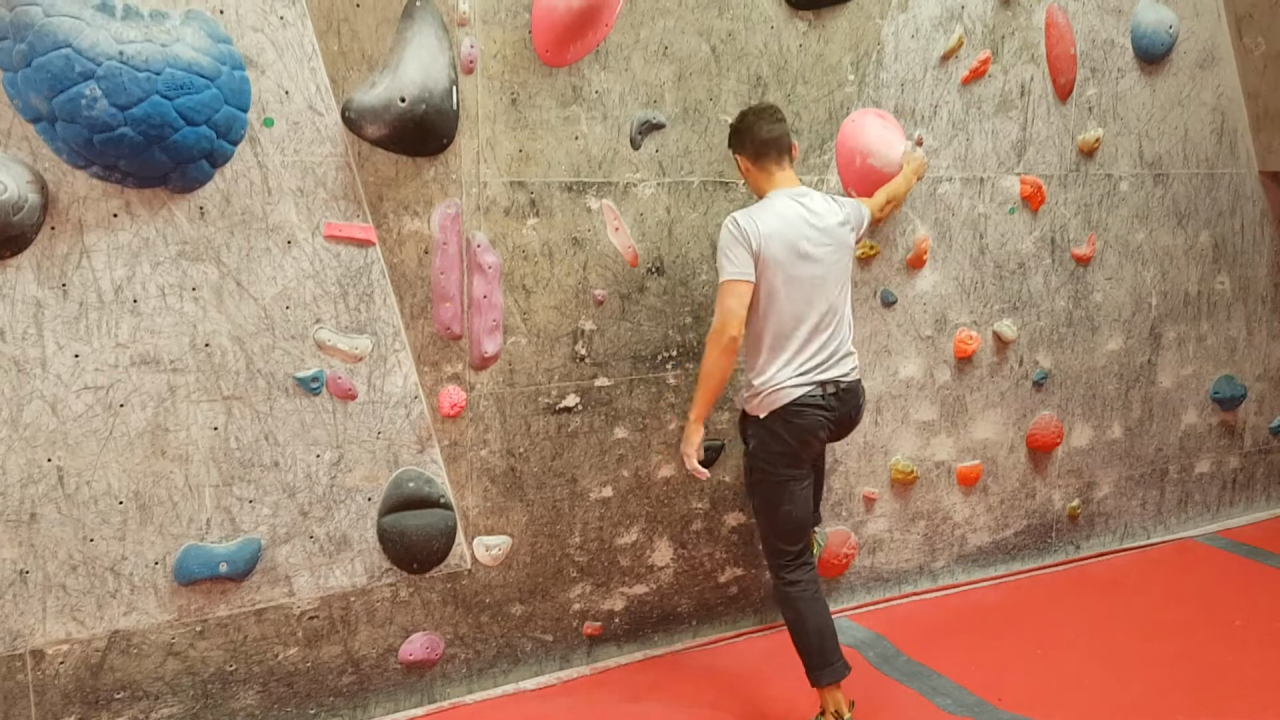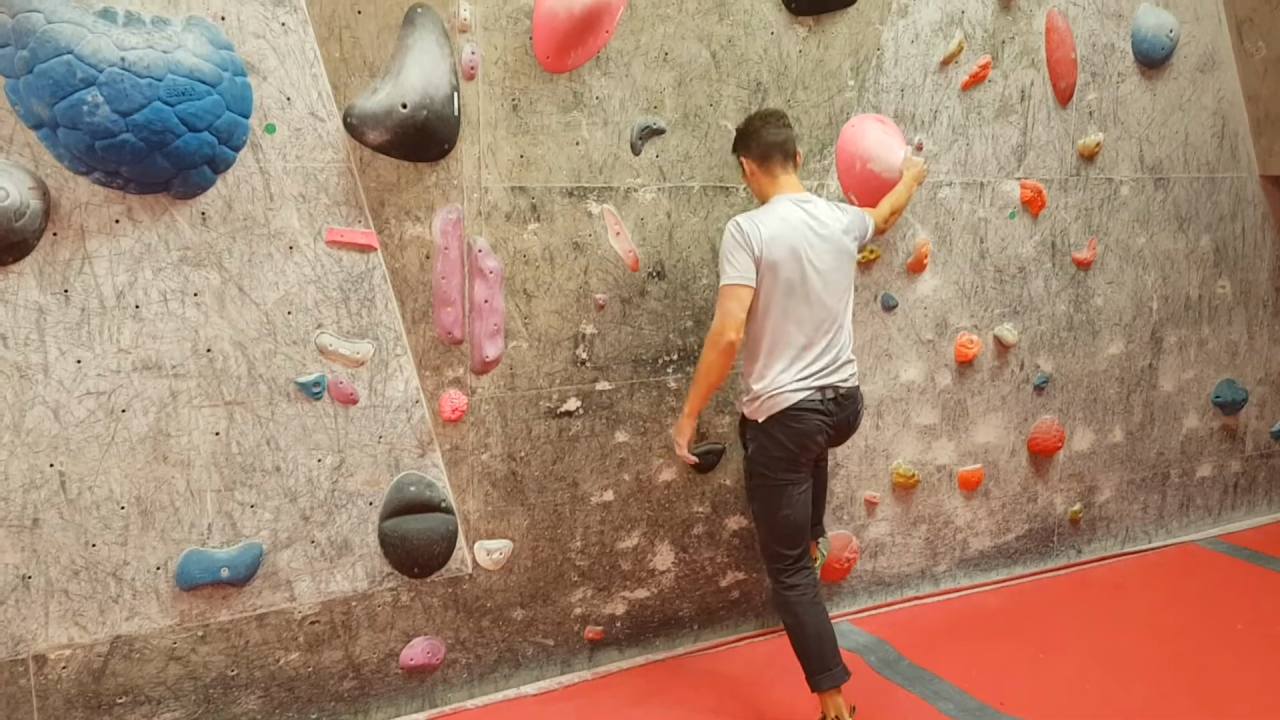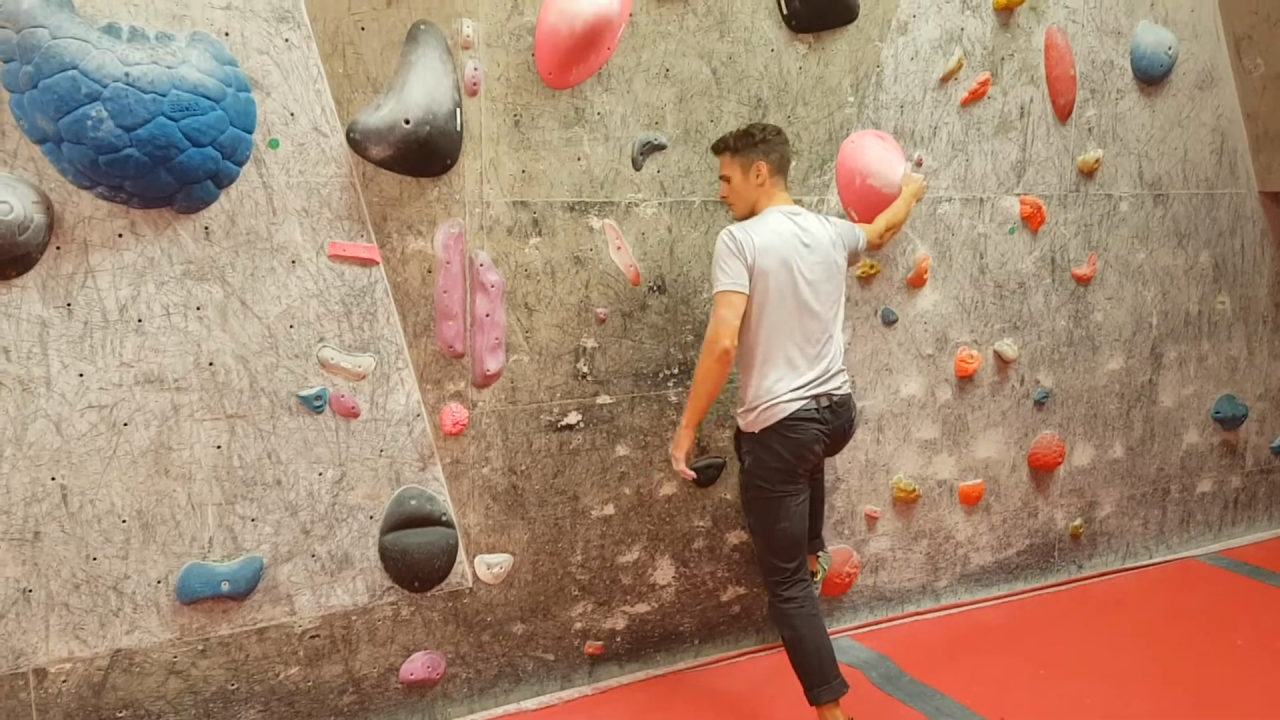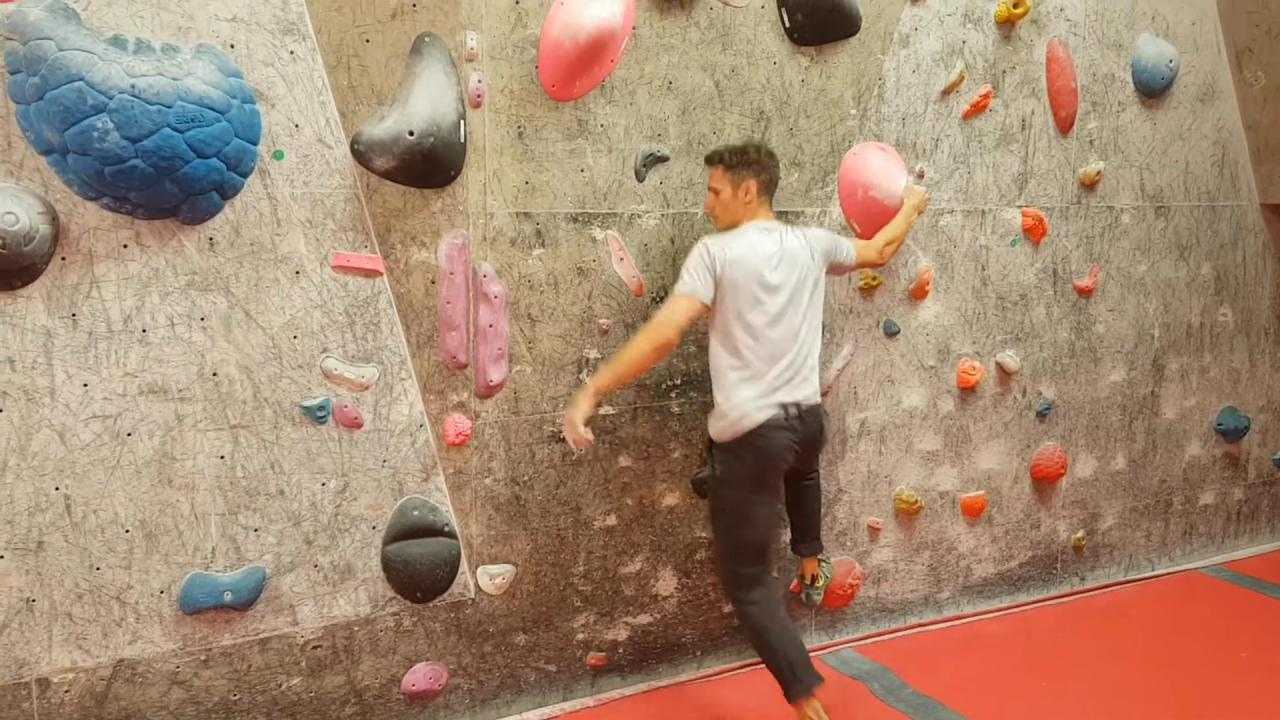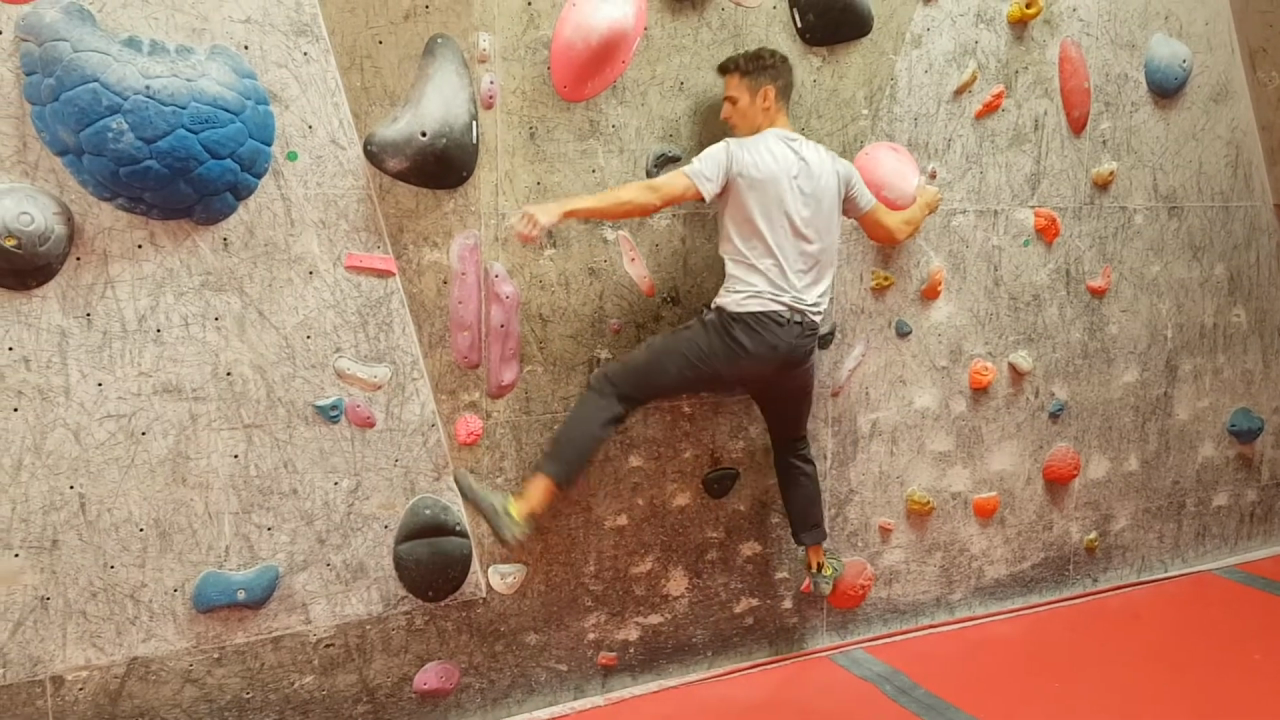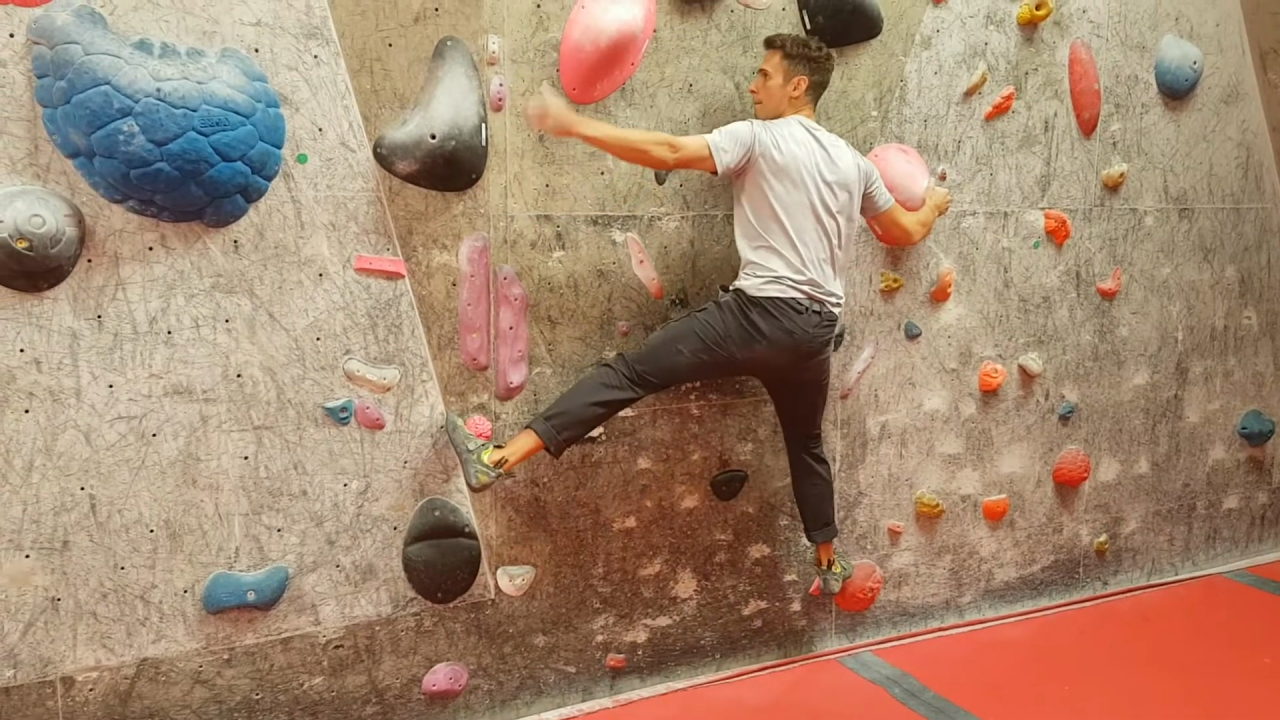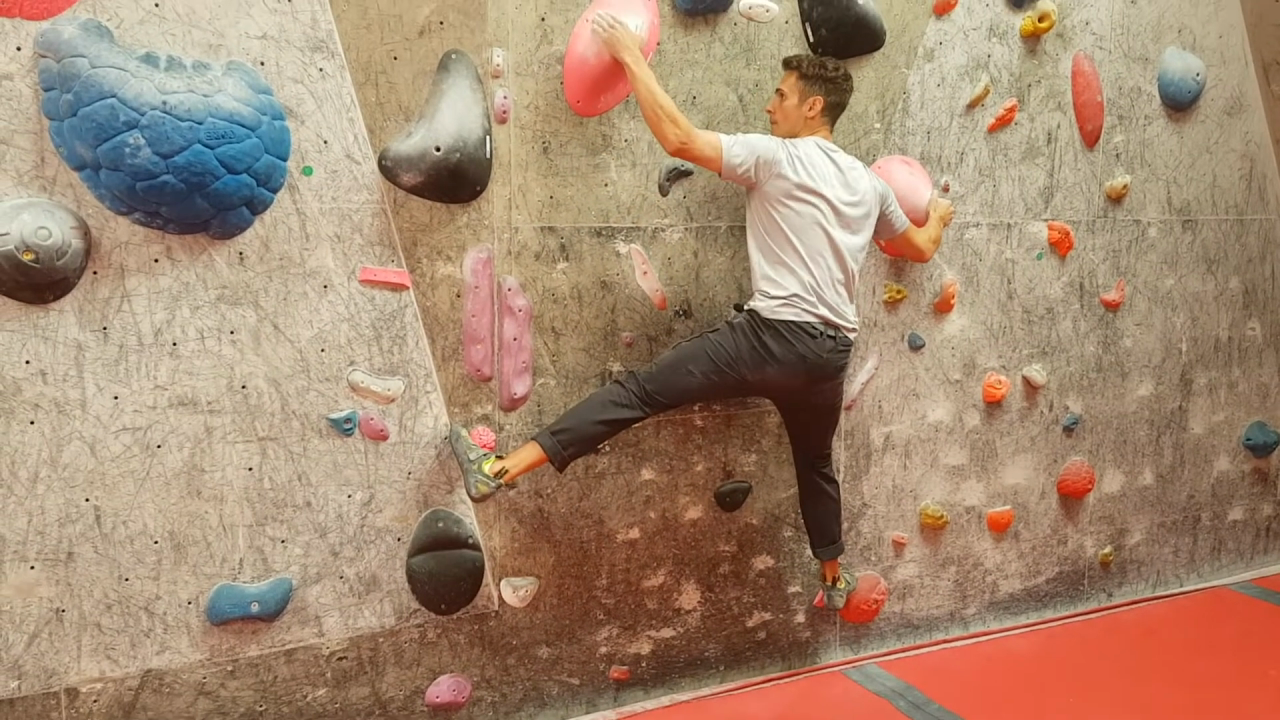
dt=0.4s
person 1, frame 1
left shoulder: (744, 226)
right shoulder: (840, 212)
left elbow: (728, 332)
right elbow: (883, 203)
left wrist: (696, 421)
right wrist: (910, 170)
left hip: (783, 411)
right hip: (845, 396)
left knee: (789, 567)
right ankle: (808, 527)
person 1, frame 2
left shoulder: (748, 230)
right shoulder: (844, 219)
left elbow: (728, 334)
right elbow: (885, 214)
left wrist: (689, 415)
right wrist: (910, 178)
left hip: (781, 416)
right hip: (844, 403)
left knee: (788, 571)
right ankle: (813, 536)
person 1, frame 3
left shoulder: (739, 239)
right shoulder: (832, 232)
left elbow: (722, 342)
right elbow: (879, 231)
left wrist: (687, 426)
right wrist: (909, 194)
left hip: (778, 426)
right hip: (838, 412)
left knee: (785, 585)
right ankle: (813, 552)
person 1, frame 4
left shoulder: (715, 252)
right shoulder: (811, 244)
left elbow: (663, 332)
right elbow: (879, 250)
left wrist: (588, 393)
right wrist: (910, 207)
left hip: (747, 434)
right hip: (808, 422)
left knee: (746, 581)
right knee: (797, 468)
right ankle: (812, 567)
person 1, frame 5
left shoulder: (735, 155)
right shoulder: (834, 167)
left elbow: (654, 195)
right elbow: (893, 231)
left wrist: (561, 207)
right wrist: (923, 205)
left hip: (741, 328)
right hip: (797, 338)
left knee: (609, 389)
right knee: (792, 449)
left ankle: (521, 512)
right ankle: (819, 566)
person 1, frame 6
left shoulder: (757, 137)
right shoulder: (854, 162)
left elbow: (667, 153)
right elbow: (907, 232)
left wrist: (573, 124)
right wrist: (933, 206)
left hip: (758, 314)
right hip: (815, 329)
left knee: (627, 372)
right knee: (806, 444)
left ankle: (498, 458)
right ankle: (829, 563)
person 1, frame 7
left shoulder: (774, 156)
right shoulder: (870, 183)
left elbow: (678, 138)
right elbow: (921, 249)
left wrist: (631, 57)
right wrist: (938, 217)
left hip: (771, 337)
right hip: (830, 352)
left knee: (638, 390)
right knee: (815, 464)
left ankle: (499, 469)
right ankle: (834, 579)
